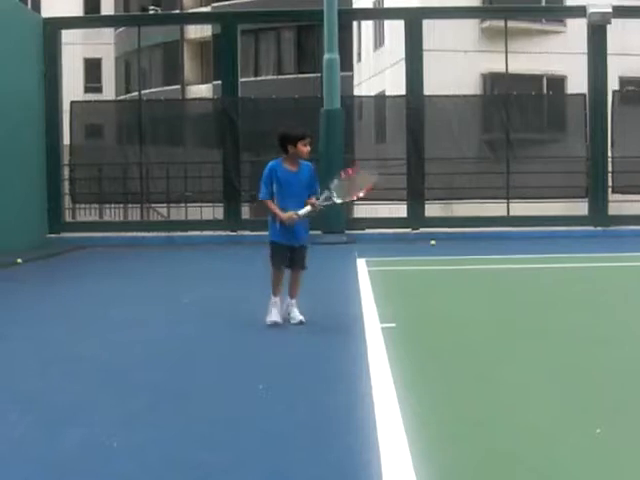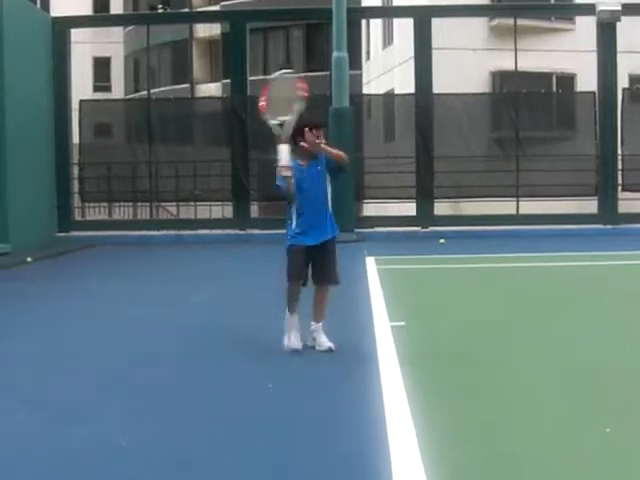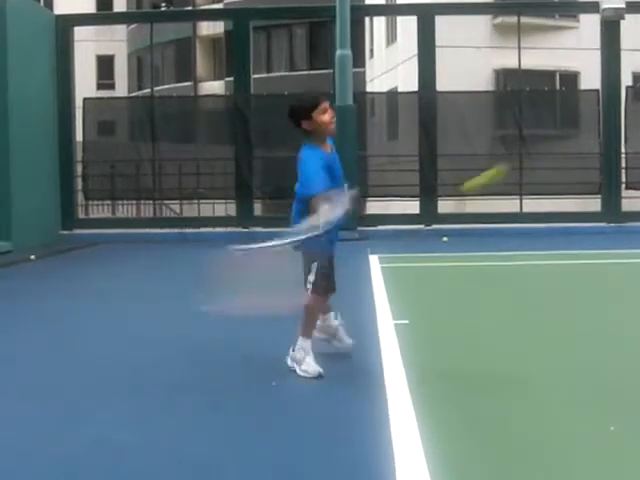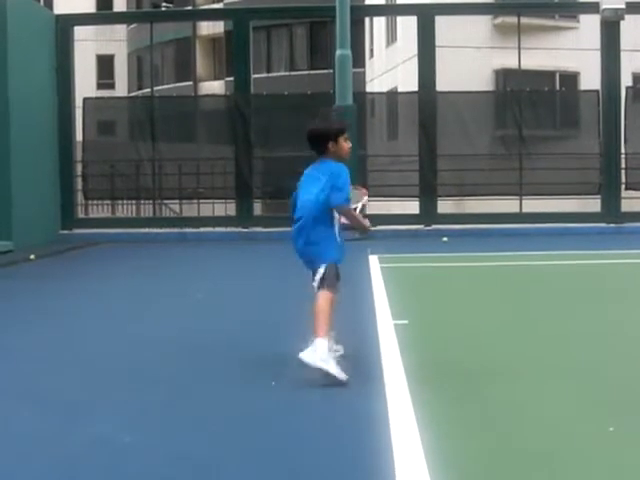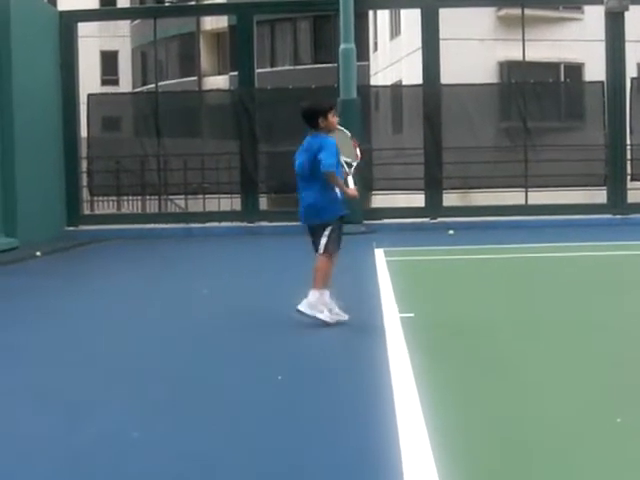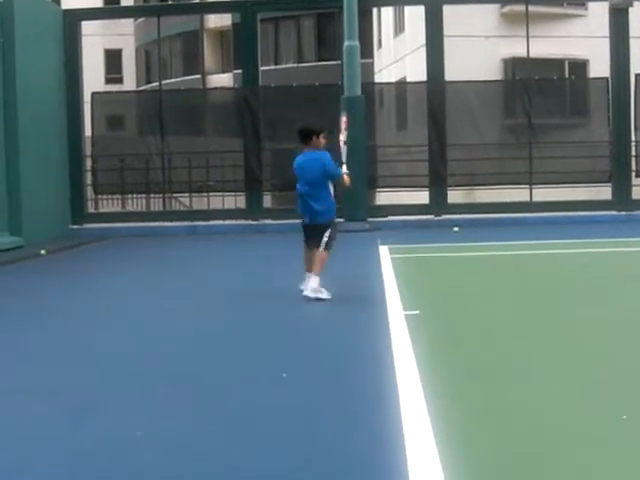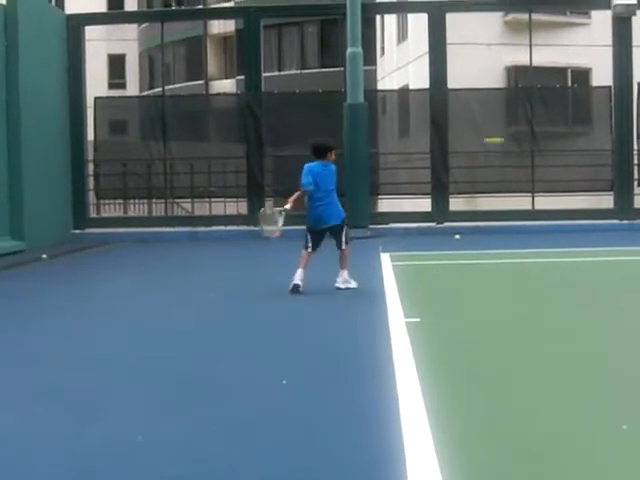
dt=0.7s
person 1, frame 1
left shoulder: (309, 169)
right shoulder: (273, 168)
left elbow: (312, 194)
right elbow: (265, 198)
left wrist: (313, 202)
right wrist: (281, 215)
left hip: (300, 228)
right hip: (279, 229)
left knee: (297, 268)
right knee: (279, 268)
left ankle: (291, 306)
right ankle: (275, 304)
person 1, frame 2
left shoulder: (322, 161)
right shoulder: (288, 166)
left elbow: (342, 158)
right elbow: (290, 193)
left wrist: (320, 149)
right wrist: (285, 182)
left hip: (326, 233)
right hip: (299, 234)
left knee: (324, 282)
right knee: (294, 281)
left ankle: (317, 329)
right ankle: (291, 320)
person 1, frame 3
left shoulder: (328, 145)
right shoulder: (310, 158)
right elbow: (317, 197)
right wrist: (321, 213)
left hip: (325, 230)
right hip: (314, 234)
left knee: (325, 285)
right knee: (320, 288)
left ankle: (326, 321)
right ankle: (301, 350)
person 1, frame 4
left shoulder: (312, 171)
right shoulder: (338, 170)
right elbow: (340, 206)
right wrist: (360, 222)
left hip: (306, 237)
right hip: (322, 239)
left knee: (327, 288)
right knee: (327, 290)
left ankle: (324, 342)
right ankle: (318, 349)
person 1, frame 5
left shoulder: (307, 144)
right shoulder: (327, 142)
left elbow: (302, 171)
right elbow: (328, 171)
right wrist: (346, 190)
left hip: (312, 205)
right hip: (326, 206)
left knee: (329, 250)
right knee: (326, 251)
left ankle: (323, 300)
right ankle: (313, 300)
person 1, frame 6
left shoulder: (298, 162)
right shoulder: (323, 157)
right elbow: (338, 178)
left wrist: (340, 174)
right wrist: (344, 175)
left hip: (306, 211)
right hip: (324, 211)
left knee: (310, 246)
right knee: (324, 247)
left ankle: (308, 282)
right ankle: (314, 284)
person 1, frame 7
left shoulder: (308, 168)
right shoulder: (332, 169)
left elbow: (307, 188)
left wrist: (293, 199)
right wrist: (297, 196)
left hip: (315, 217)
right hip: (335, 214)
left knee: (308, 249)
right knee: (344, 246)
left ankle: (298, 278)
right ankle: (343, 279)
